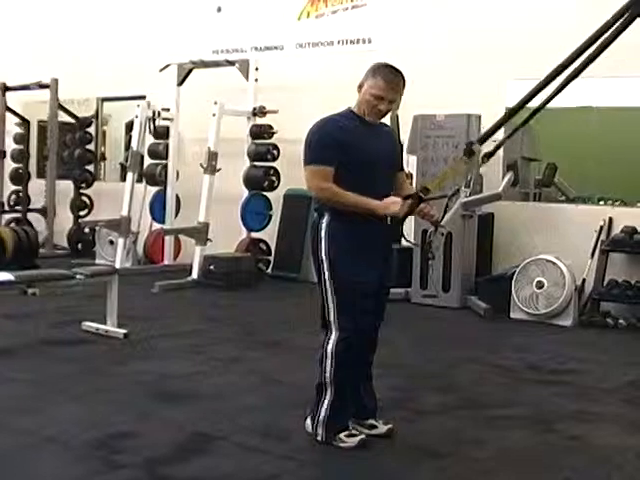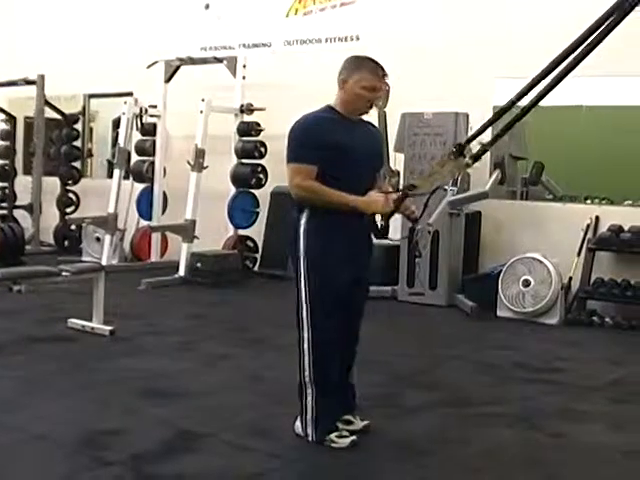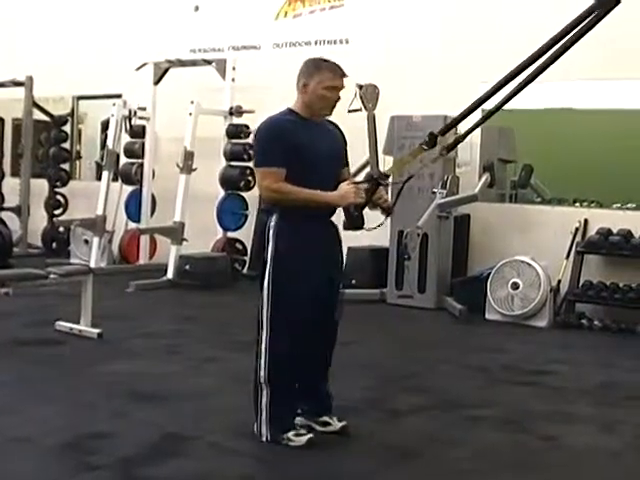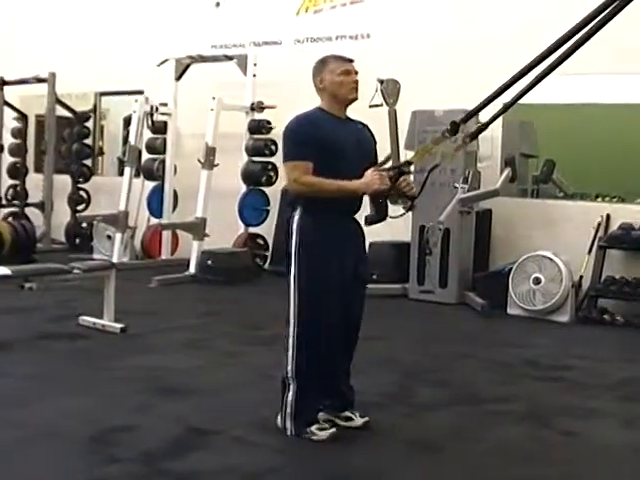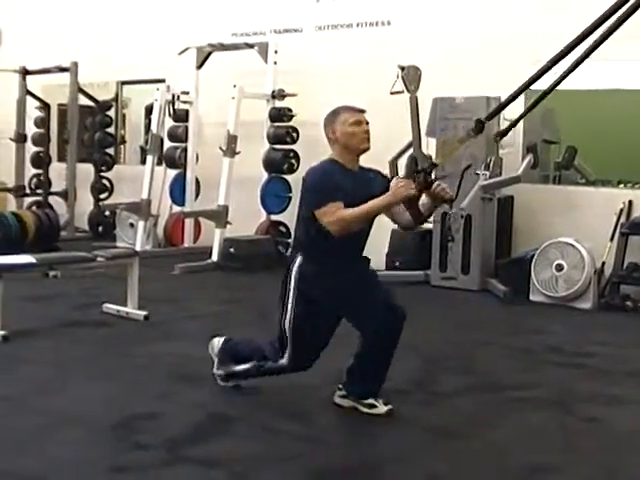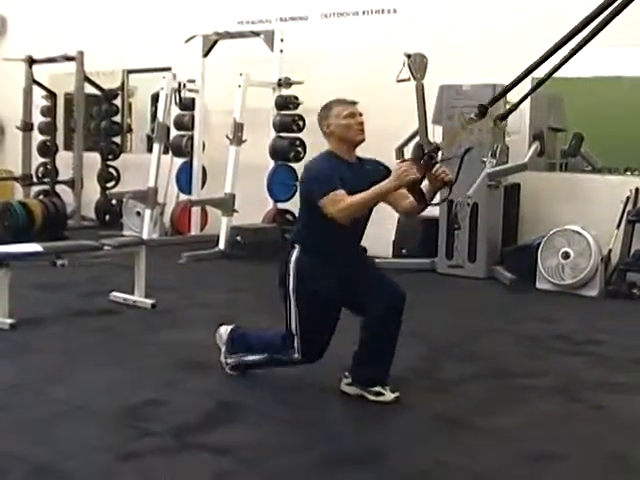
dt=0.7s
person 1, frame 1
left shoulder: (389, 137)
right shoulder: (329, 131)
left elbow: (398, 182)
right elbow: (319, 187)
left wrist: (417, 204)
right wrist: (378, 206)
left hip: (376, 239)
right hip: (339, 237)
left knee: (367, 330)
right knee: (344, 329)
left ankle: (360, 411)
right ankle: (326, 419)
person 1, frame 2
left shoulder: (372, 134)
right shoulder: (312, 127)
right elbow: (299, 185)
left wrist: (395, 202)
right wrist: (360, 202)
left hip: (357, 237)
right hip: (319, 237)
left knee: (347, 328)
right knee: (321, 330)
left ankle: (340, 406)
right ankle: (316, 420)
person 1, frame 3
left shoulder: (333, 133)
right shoulder: (276, 130)
left elbow: (341, 180)
right elbow: (269, 188)
left wrist: (365, 194)
right wrist: (331, 197)
left hip: (325, 236)
right hip: (289, 238)
left knee: (322, 328)
right knee: (282, 332)
left ankle: (314, 407)
right ankle: (274, 420)
person 1, frame 4
left shoulder: (362, 132)
right shoulder: (305, 126)
left elbow: (372, 182)
right elbow: (297, 182)
left wrist: (396, 186)
right wrist: (358, 185)
left hip: (349, 231)
right hip: (314, 231)
left knee: (347, 321)
right knee: (311, 325)
left ankle: (335, 402)
right ankle: (298, 414)
person 1, frame 5
left shoulder: (375, 179)
right shoulder: (321, 177)
left elbow: (407, 220)
right elbow: (336, 224)
left wrist: (431, 202)
right wrist: (388, 199)
left hip: (352, 270)
right hip: (312, 274)
left knee: (389, 319)
right knee: (295, 355)
left ankle: (358, 391)
right ankle: (227, 351)
person 1, frame 6
left shoulder: (372, 169)
right shoulder: (320, 169)
left elbow: (408, 206)
right elbow: (341, 211)
left wrist: (432, 187)
right wrist: (391, 184)
left hip: (349, 261)
right hip: (310, 265)
left knee: (390, 300)
right knee: (305, 348)
left ankle: (364, 379)
right ankle: (234, 341)
